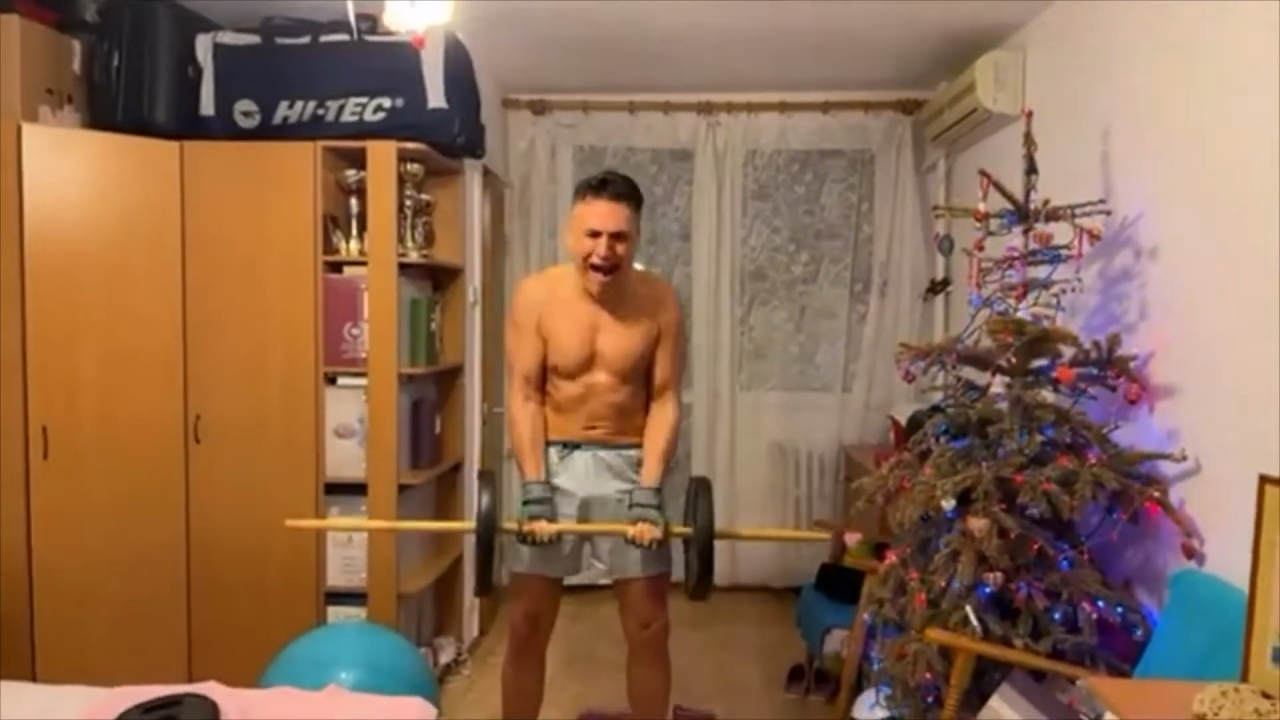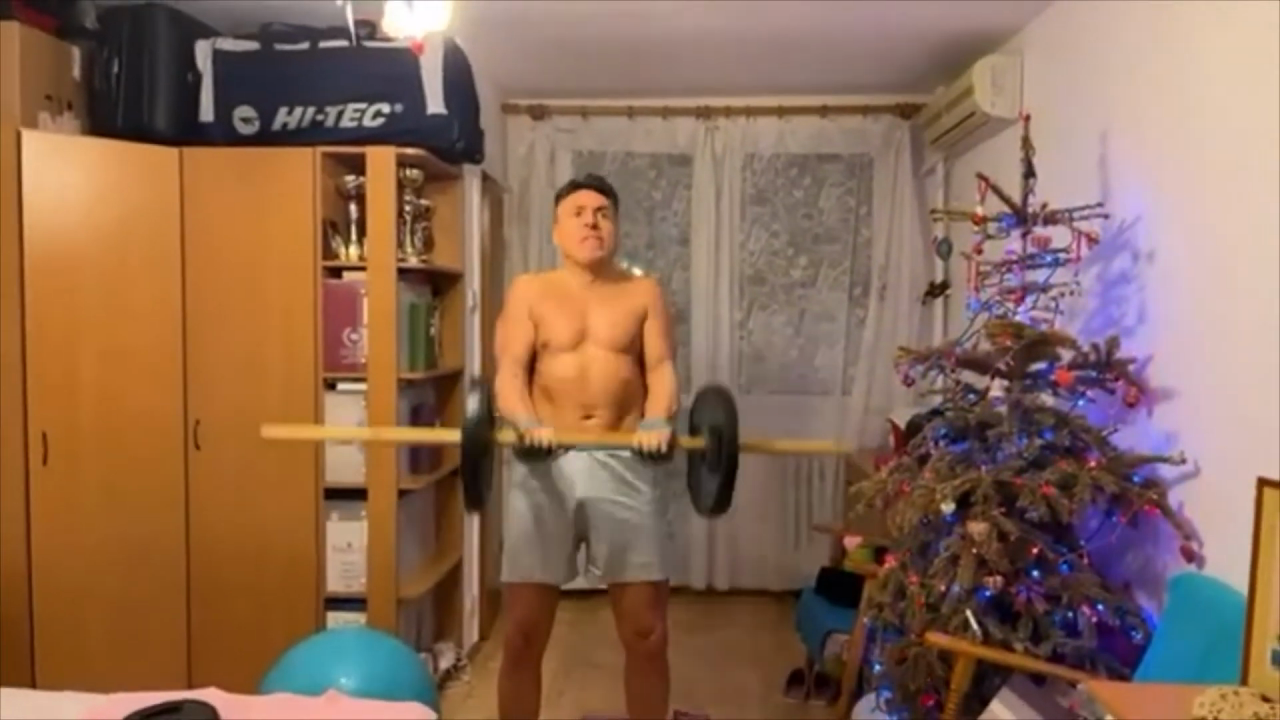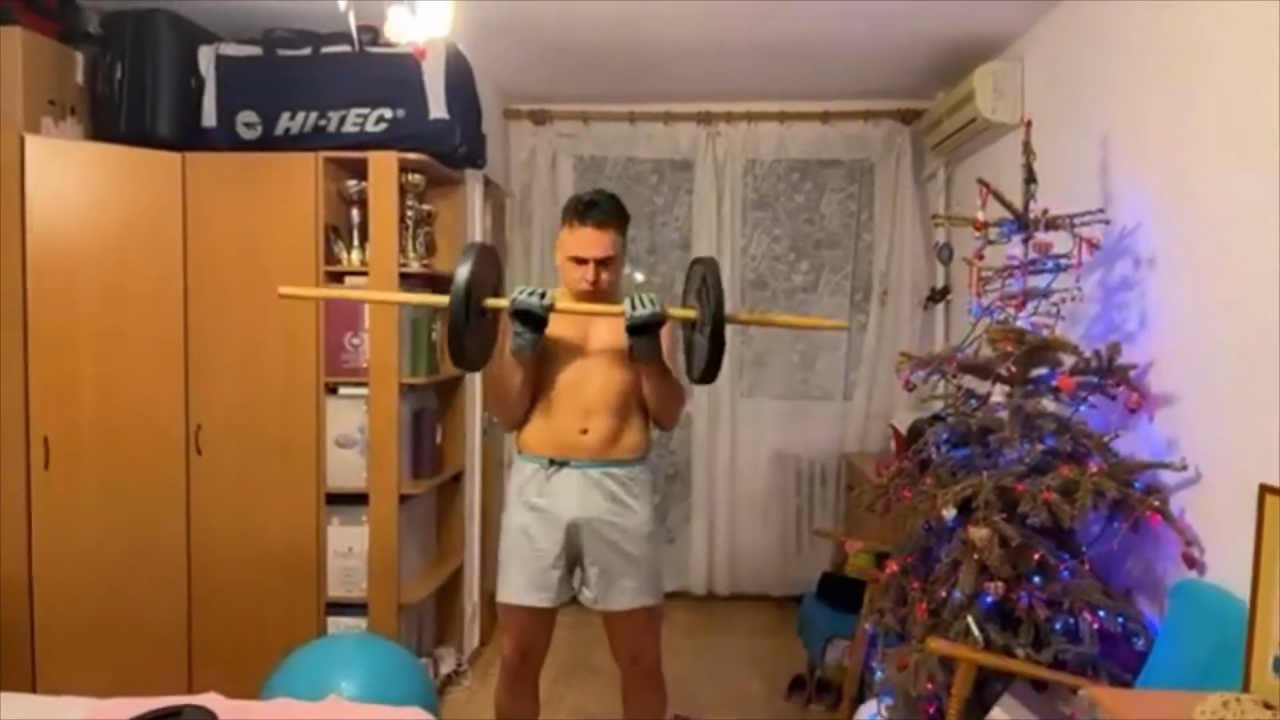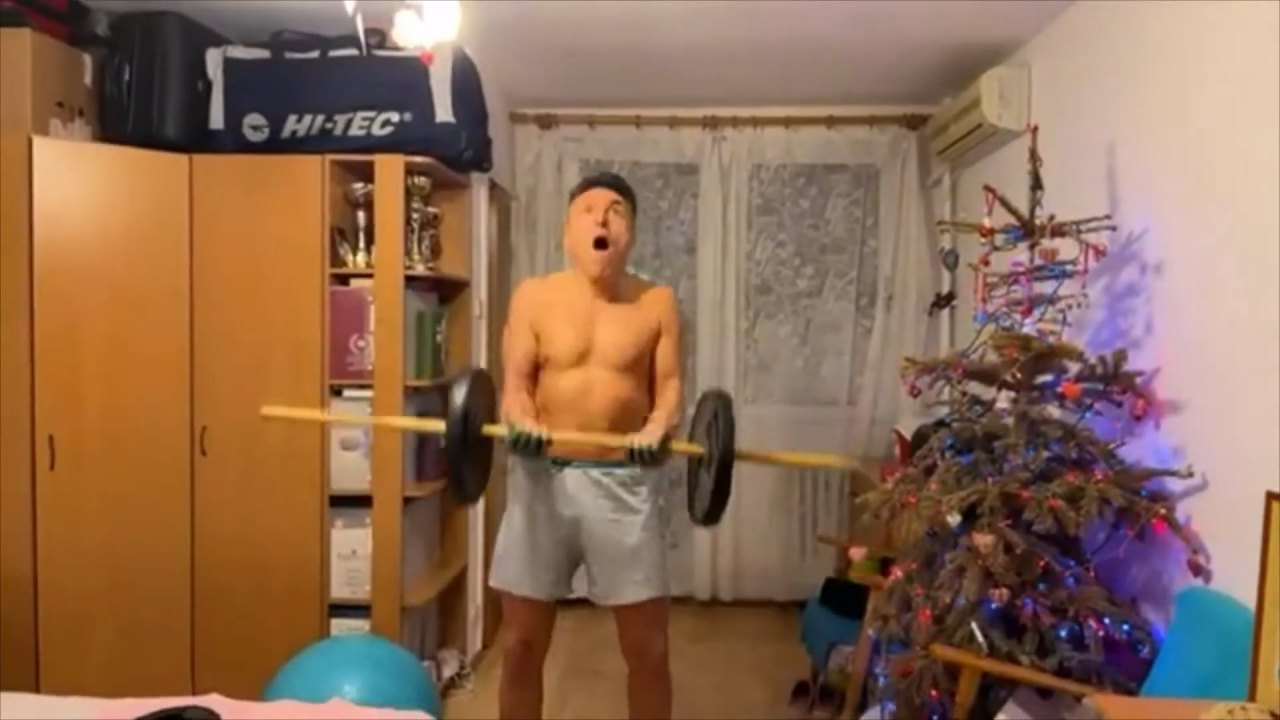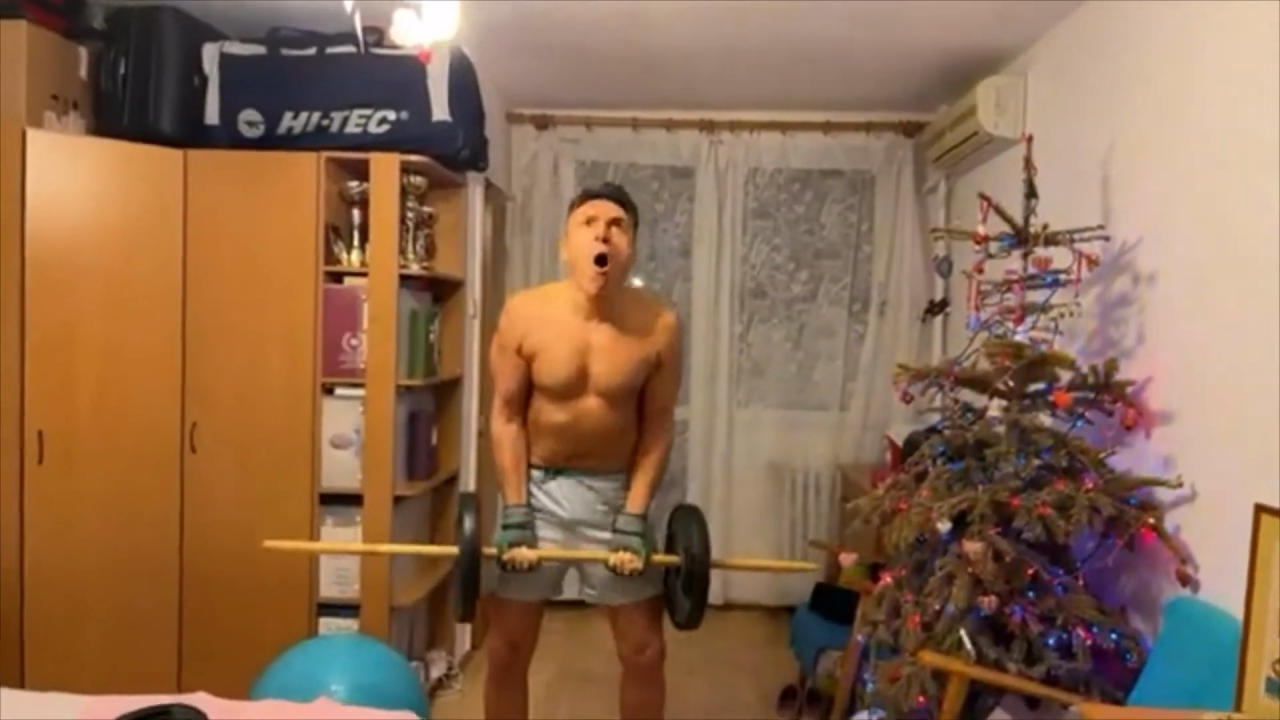
dt=0.5s
person 1, frame 1
left shoulder: (659, 301)
right shoulder: (535, 295)
left elbow: (664, 401)
right elbow: (525, 397)
left wrist: (649, 495)
right wrist: (534, 493)
left hip: (627, 467)
right hip: (554, 466)
left knee: (649, 628)
right knee: (526, 627)
person 1, frame 2
left shoulder: (643, 293)
right shoulder: (528, 291)
left elbow: (662, 371)
right elbow: (508, 378)
left wrist: (658, 424)
right wrist: (526, 424)
left hip: (623, 469)
right hip: (544, 469)
left knee: (647, 634)
right knee: (522, 635)
person 1, frame 3
left shoulder: (642, 315)
right shoulder: (532, 312)
left elbow: (668, 414)
right elbow: (506, 414)
left wrist: (647, 344)
right wrist: (522, 337)
left hip: (620, 490)
right hip: (538, 487)
left knee: (641, 659)
right knee: (518, 655)
person 1, frame 4
left shoulder: (657, 302)
right shoulder: (534, 296)
left elbow: (669, 389)
right elbow: (516, 386)
left wrist: (654, 438)
right wrist: (522, 429)
left hip: (624, 489)
right hip: (545, 484)
left knee: (649, 650)
right knee: (522, 646)
person 1, frame 5
left shoulder: (660, 324)
right shoulder: (524, 313)
left elbow: (657, 426)
right elbow: (507, 417)
left wrist: (634, 520)
right wrist: (514, 516)
left hip: (614, 492)
right hip: (539, 488)
left knee: (644, 651)
right knee: (506, 650)
